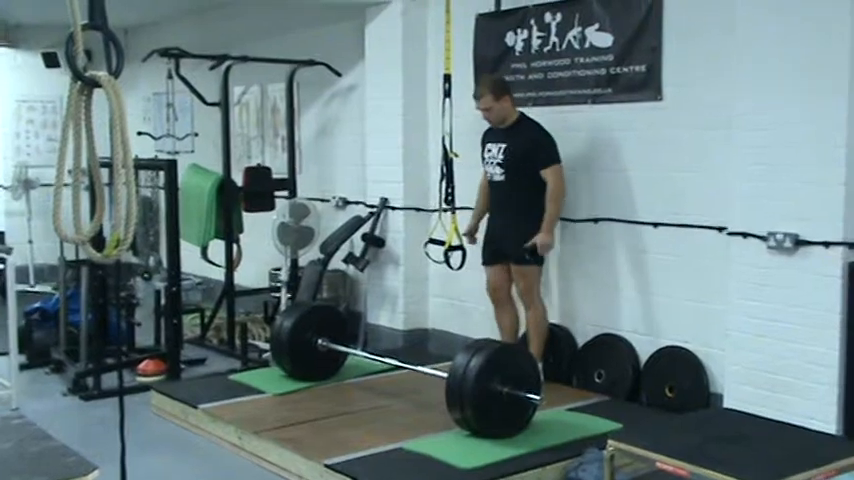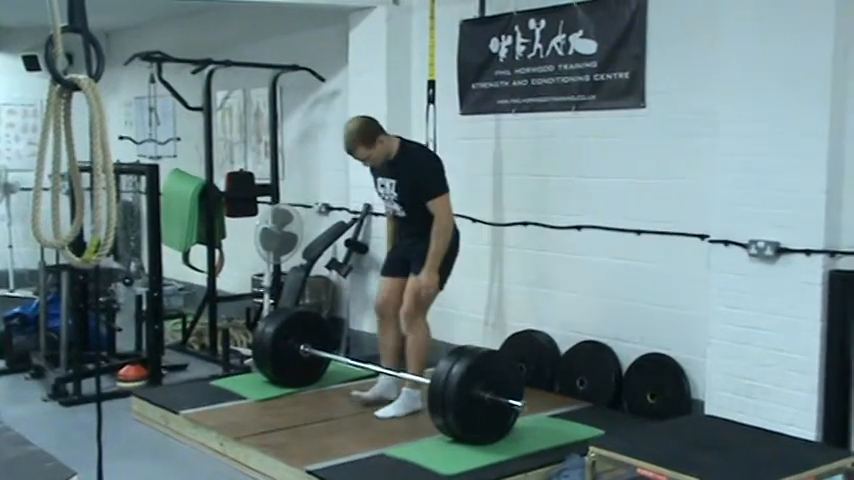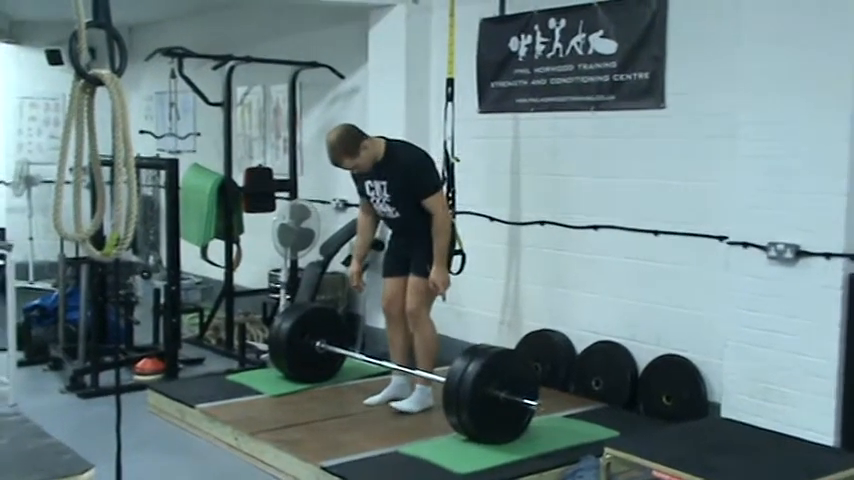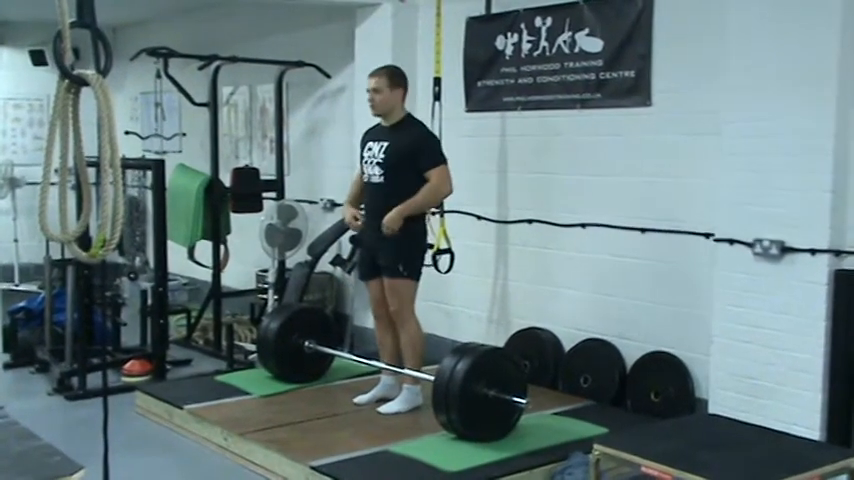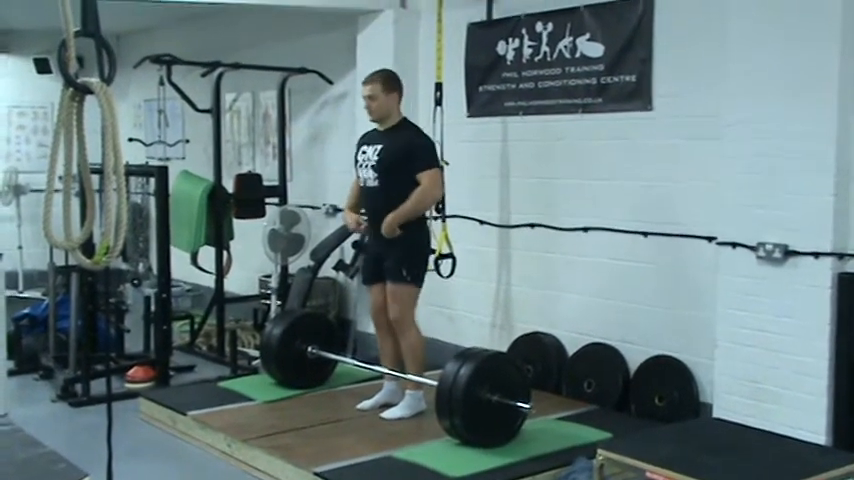
dt=1s
person 1, frame 1
left shoulder: (533, 135)
right shoulder: (489, 135)
left elbow: (555, 184)
left wrist: (547, 230)
right wrist: (474, 220)
left hip: (525, 230)
right hip: (496, 227)
left knee: (529, 297)
right knee: (497, 295)
left ankle: (534, 366)
person 1, frame 2
left shoulder: (422, 162)
right shoulder: (378, 164)
left elbow: (444, 217)
left wrist: (431, 269)
right wrist: (393, 247)
left hip: (435, 244)
right hip: (405, 241)
left knee: (412, 312)
right knee: (384, 307)
left ankle: (411, 393)
right ankle: (388, 383)
person 1, frame 3
left shoulder: (412, 161)
right shoulder: (360, 167)
left elbow: (441, 212)
right elbow: (367, 212)
left wrist: (440, 265)
right wrist: (357, 259)
left hip: (430, 240)
right hip: (401, 239)
left knee: (416, 310)
right knee: (392, 309)
left ankle: (424, 391)
right ankle: (400, 383)
person 1, frame 4
left shoulder: (418, 136)
right shoulder: (370, 135)
left elbow: (442, 186)
left wrist: (401, 212)
right wrist: (350, 205)
left hip: (403, 237)
right hip: (371, 235)
left knee: (401, 312)
right knee: (380, 312)
left ankle: (412, 389)
right ankle: (389, 382)
person 1, frame 5
left shoulder: (413, 140)
right shoulder: (366, 140)
left elbow: (433, 188)
right elbow: (359, 181)
left wrist: (394, 220)
right wrist: (350, 211)
left hip: (406, 241)
right hip: (375, 243)
left knee: (400, 318)
right knee: (380, 317)
left ankle: (415, 395)
right ankle: (392, 388)
